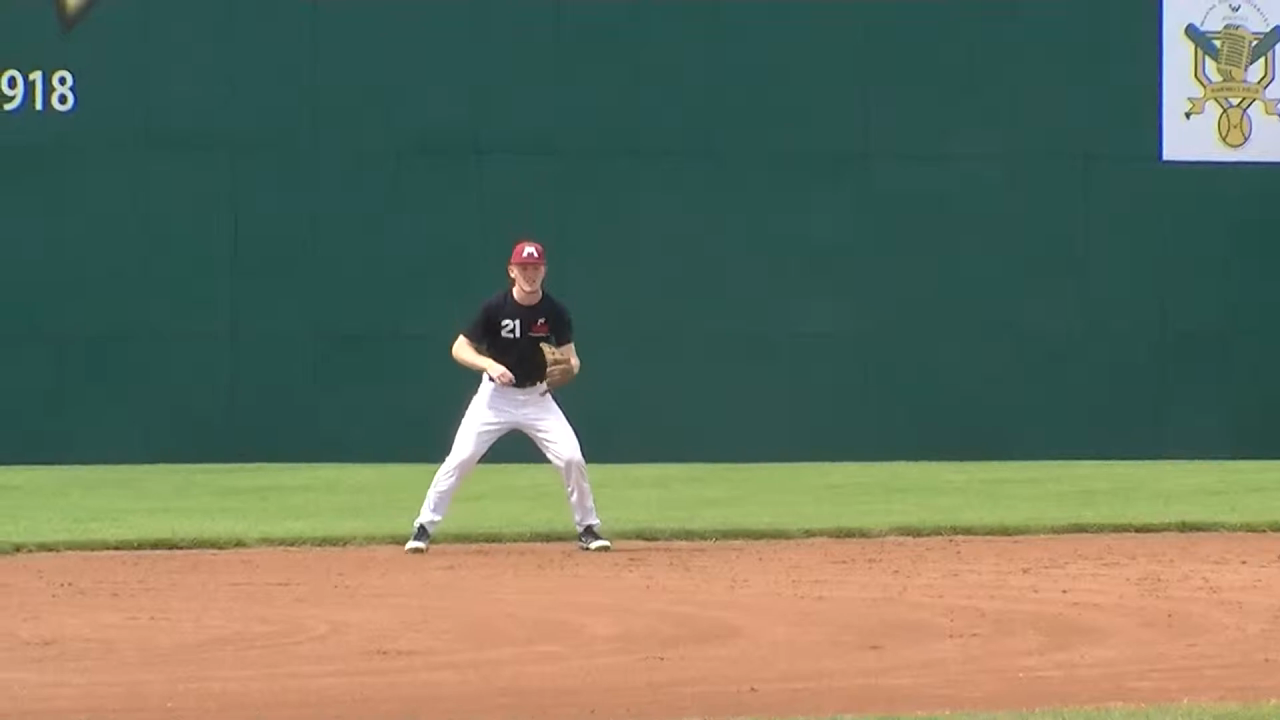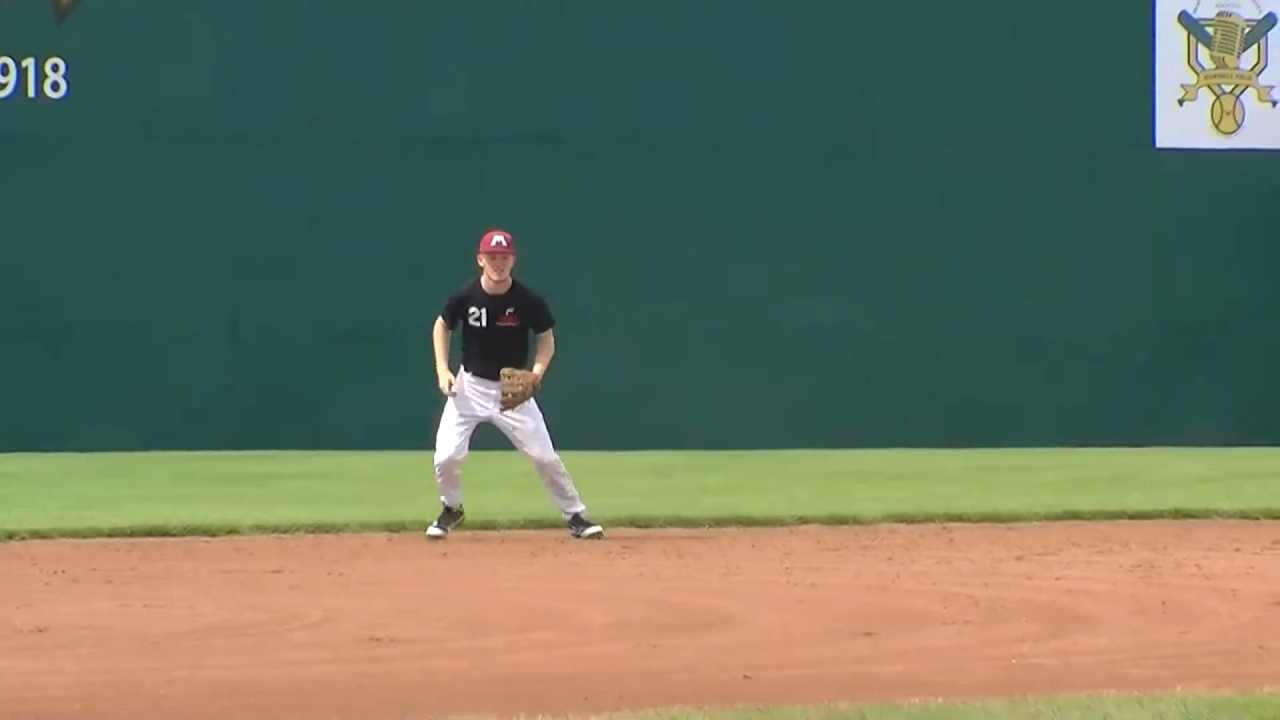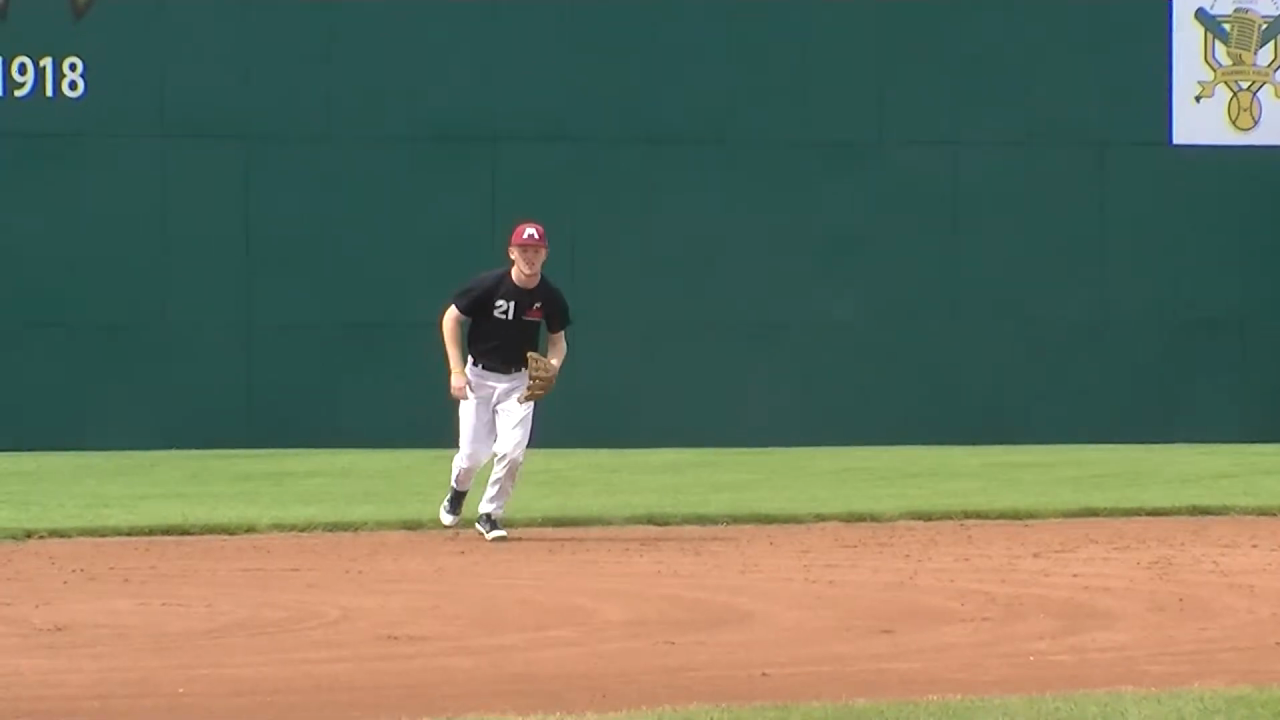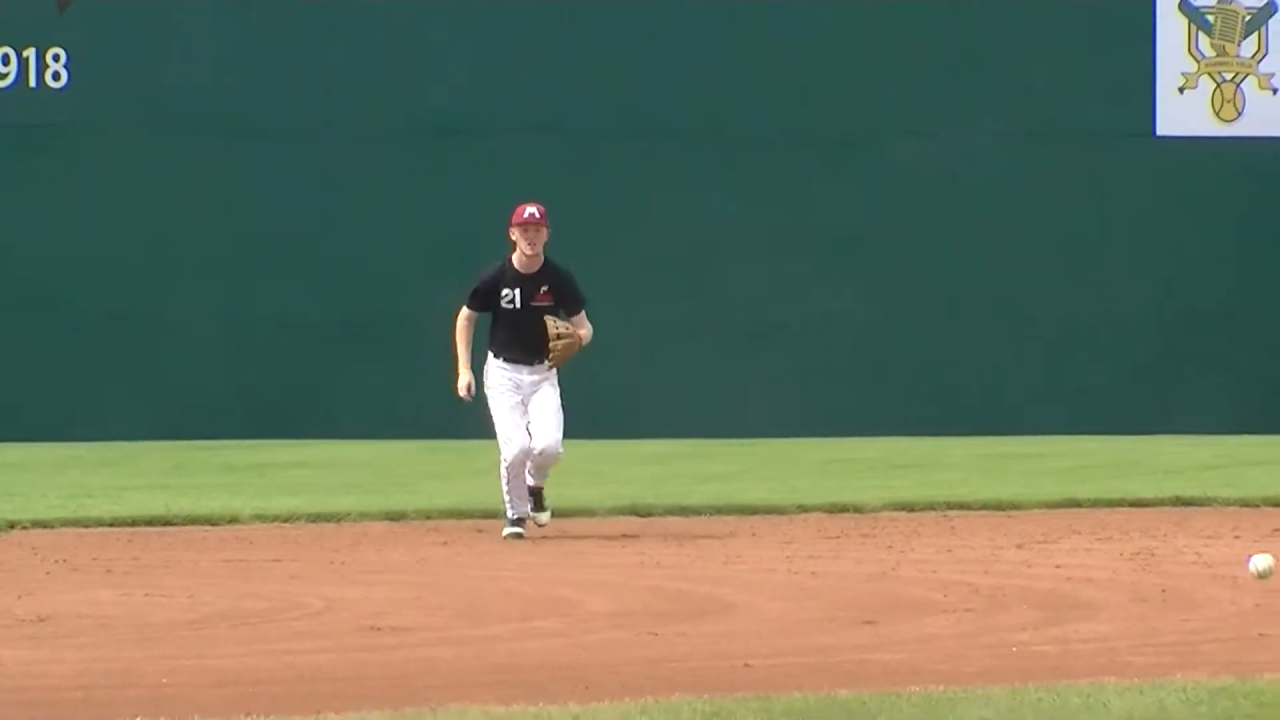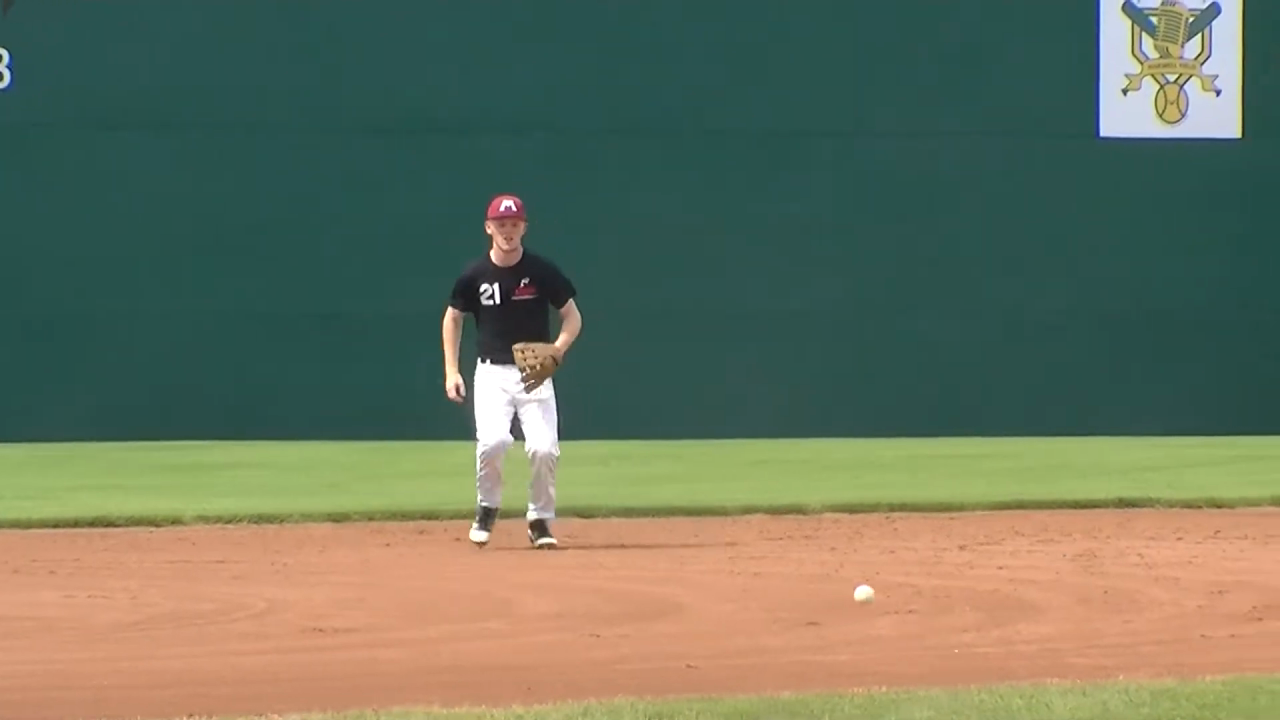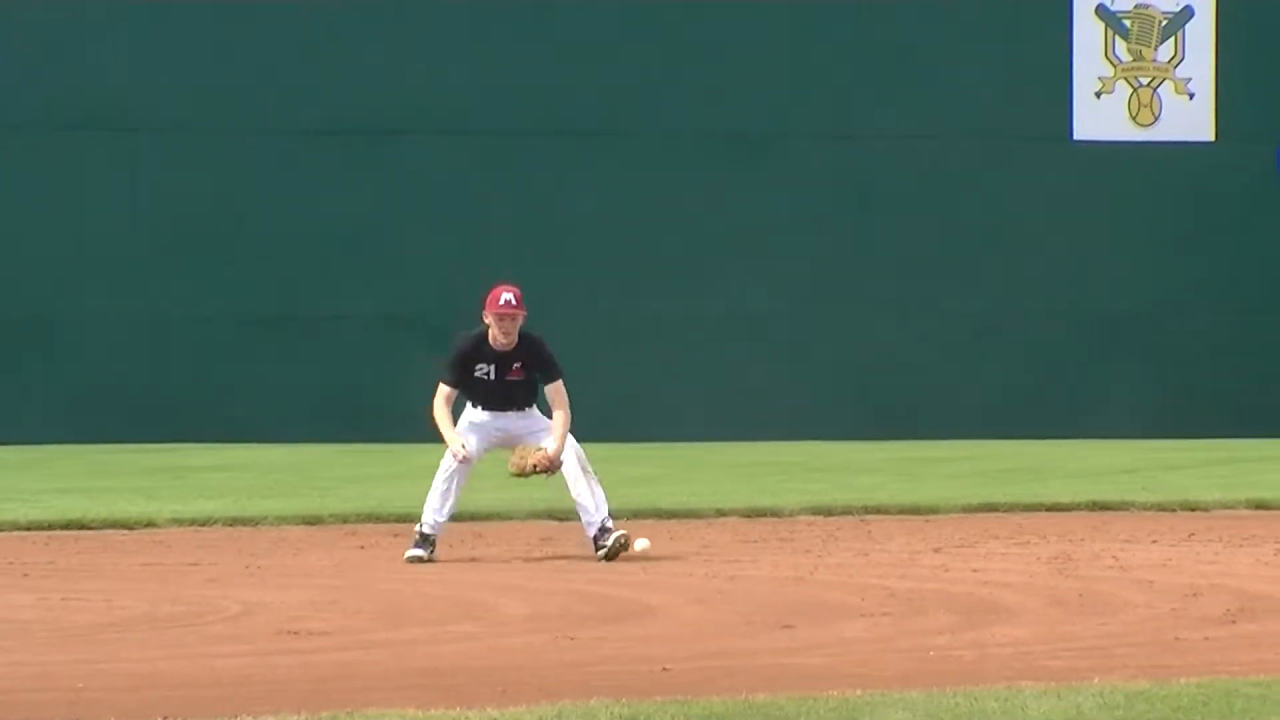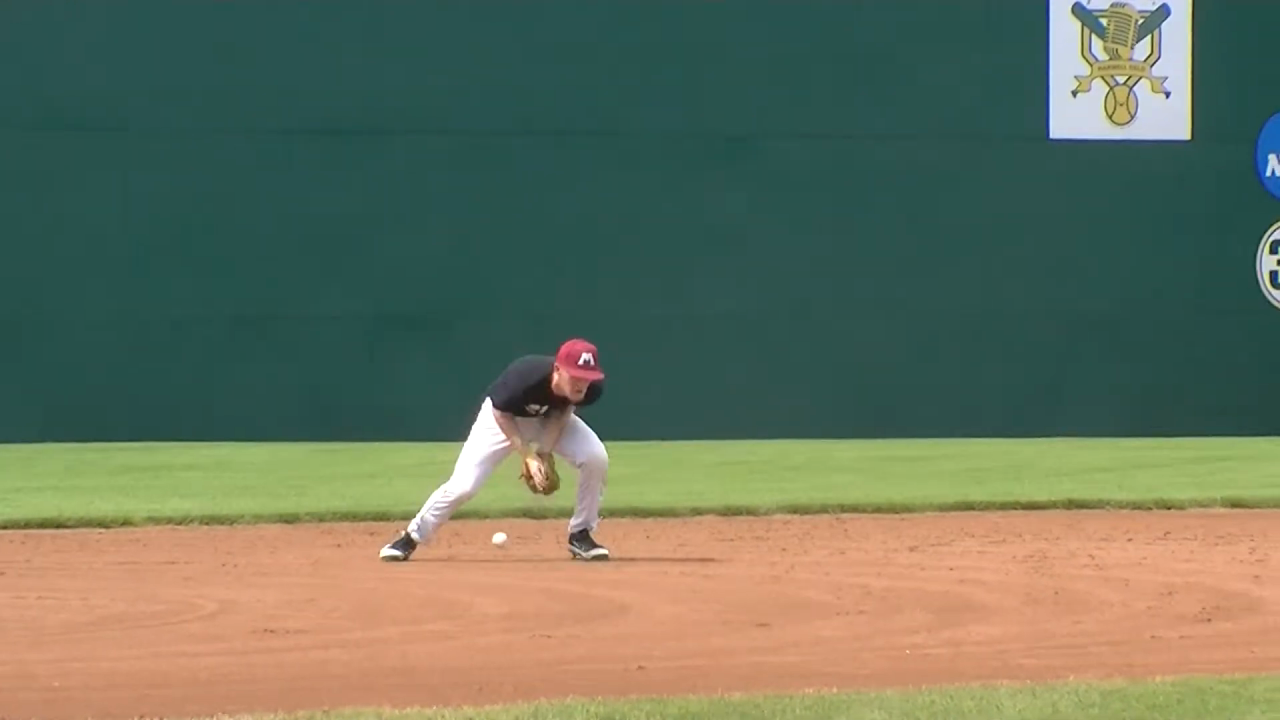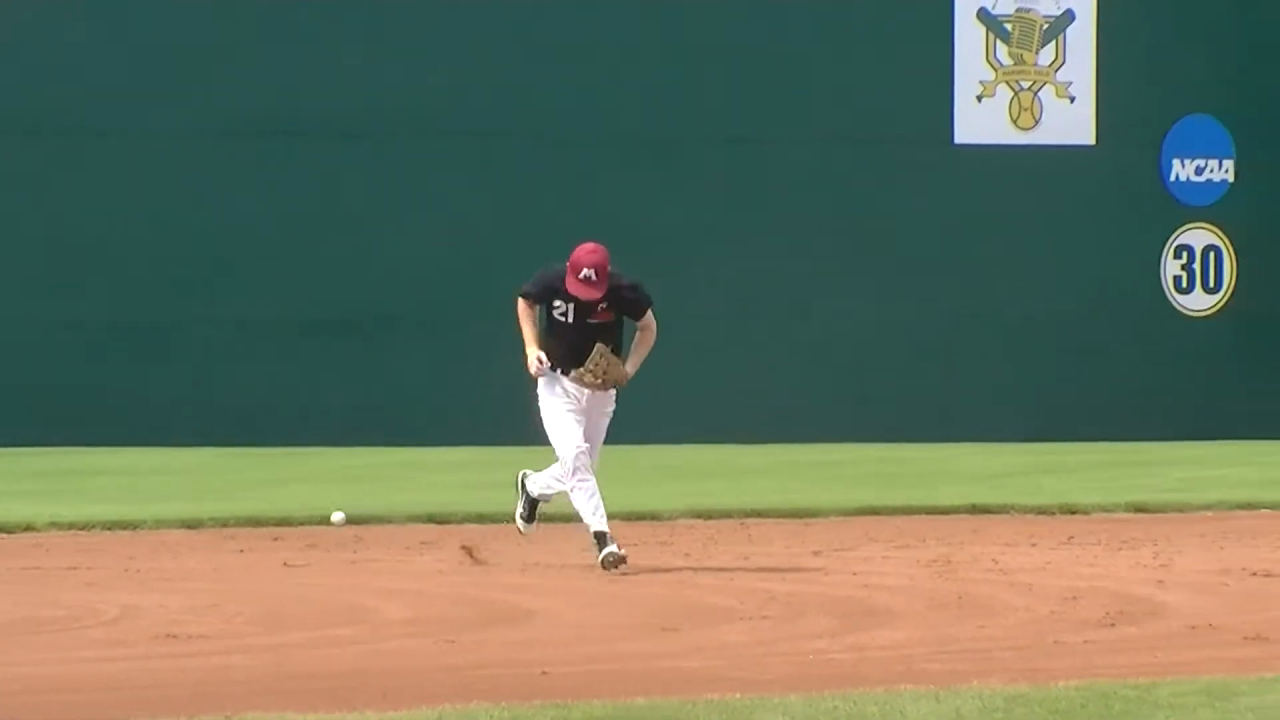
dt=0.4s
person 1, frame 1
left shoulder: (555, 311)
right shoulder: (494, 307)
left elbow: (571, 357)
right elbow: (459, 349)
left wrist: (568, 368)
right wrist: (488, 363)
left hip: (536, 396)
right hip: (495, 395)
left knee: (572, 458)
right knee: (459, 460)
left ankle: (587, 529)
right ankle: (424, 527)
person 1, frame 2
left shoulder: (531, 299)
right shoulder: (464, 296)
left elbow: (547, 338)
right elbow: (441, 327)
left wrist: (536, 374)
right wrist: (442, 369)
right hip: (470, 385)
left knee: (544, 457)
right knee: (447, 455)
left ankle: (575, 515)
right ankle: (451, 509)
person 1, frame 3
left shoulder: (551, 296)
right shoulder: (488, 285)
left elbow: (558, 341)
right elbow: (450, 318)
left wrist: (553, 366)
right wrist: (456, 371)
left hip: (520, 380)
right hip: (480, 377)
left knee: (511, 452)
right knee: (473, 456)
left ankle: (489, 515)
right ankle: (458, 490)
person 1, frame 4
left shoulder: (560, 278)
right shoulder: (495, 277)
left elbow: (583, 327)
right elbow: (465, 319)
left wrist: (579, 338)
right wrist: (464, 370)
left hip: (543, 372)
right hip: (502, 372)
left knee: (549, 447)
right knee: (516, 448)
left ankle: (534, 486)
right ankle: (515, 514)
person 1, frame 5
left shoulder: (543, 270)
right shoulder: (474, 274)
left elbow: (572, 316)
right elbow: (452, 318)
left wrist: (558, 347)
right wrist: (451, 370)
right hip: (491, 375)
left knee: (543, 448)
right knee: (494, 442)
left ankle: (539, 519)
right ankle: (487, 506)
person 1, frame 6
left shoulder: (534, 348)
right shoulder: (468, 349)
left elbow: (560, 406)
right elbow: (442, 401)
left wrist: (556, 445)
right wrist: (451, 437)
left hip: (523, 417)
right hip: (480, 417)
left knee: (571, 450)
right knee: (458, 454)
left ankle: (601, 530)
right ankle: (427, 535)
person 1, frame 7
left shoulder: (592, 389)
right shoulder: (527, 381)
left elbow: (564, 409)
right elbow: (501, 415)
left wrist: (547, 448)
right wrist: (528, 454)
left hip: (551, 418)
right hip: (501, 417)
left knee: (595, 458)
right knee: (464, 486)
left ankle: (580, 535)
right ankle: (412, 537)
person 1, frame 8
left shoulder: (628, 291)
right shoulder: (551, 280)
left elbow: (648, 328)
right elbow: (524, 301)
left wrist: (629, 370)
right wrist: (532, 350)
left hip: (599, 388)
right hip: (556, 380)
left knee: (579, 468)
right knee: (574, 453)
left ankle: (533, 487)
right ankle: (601, 536)
